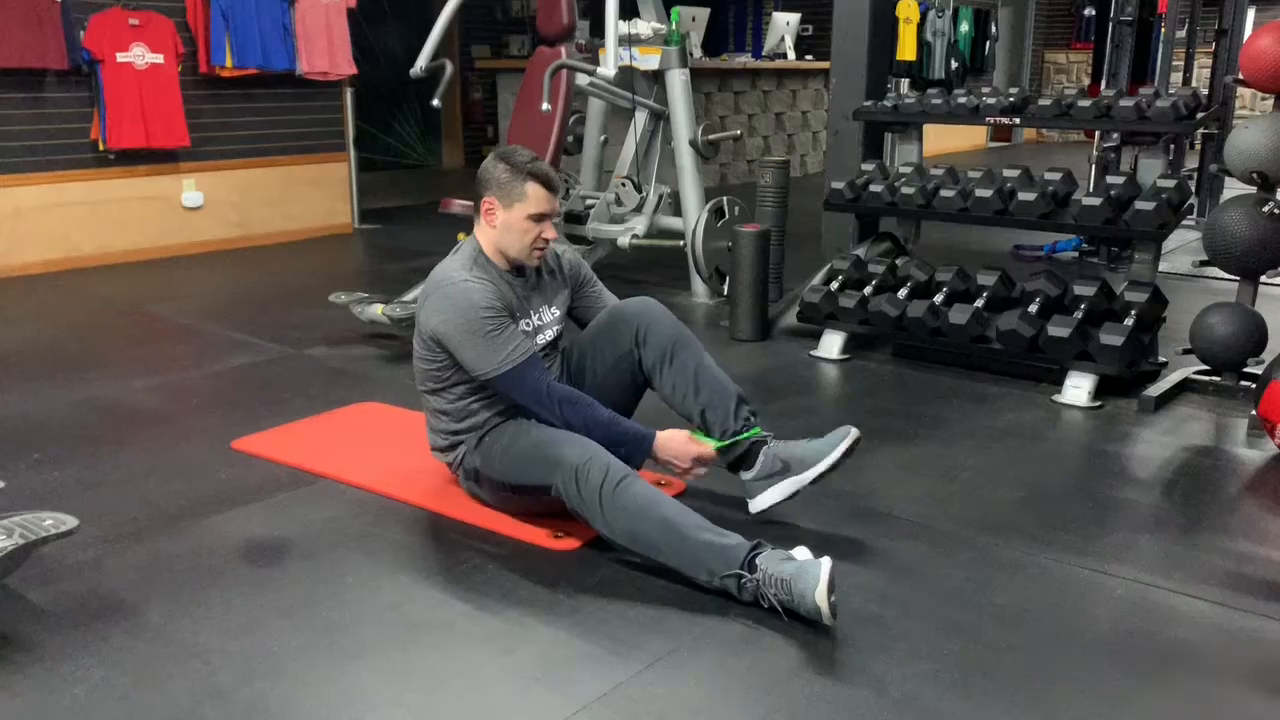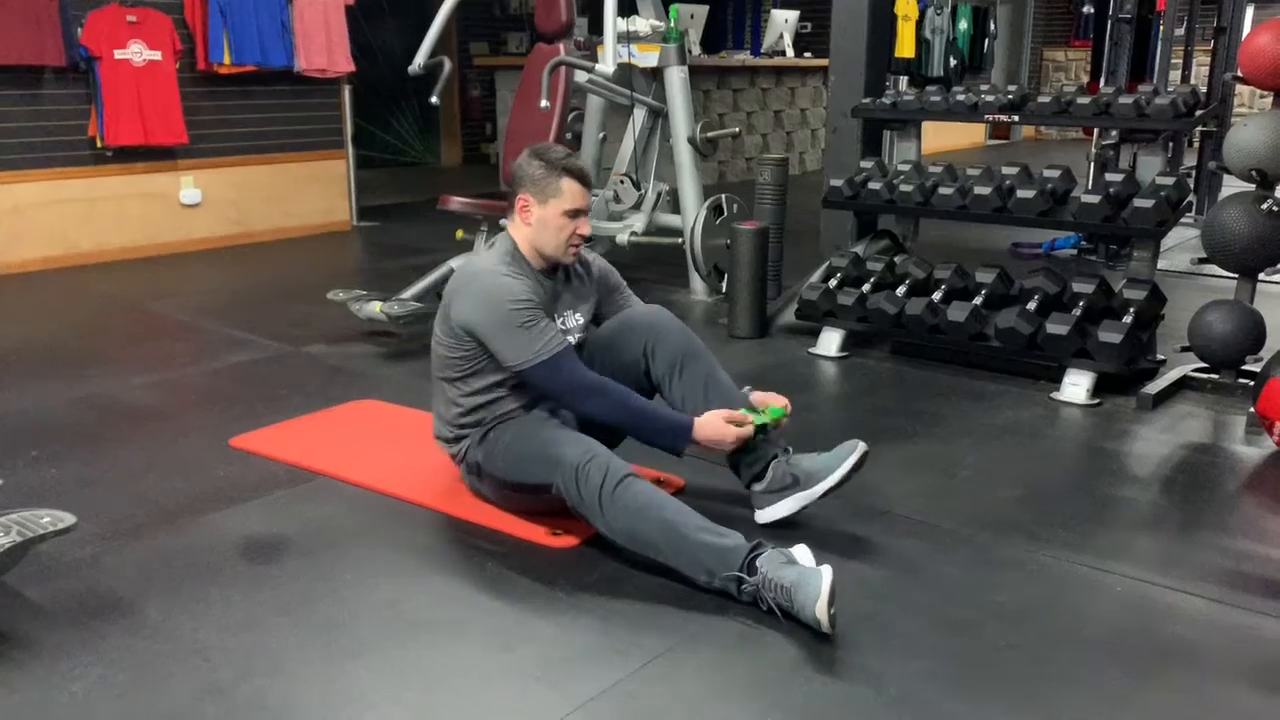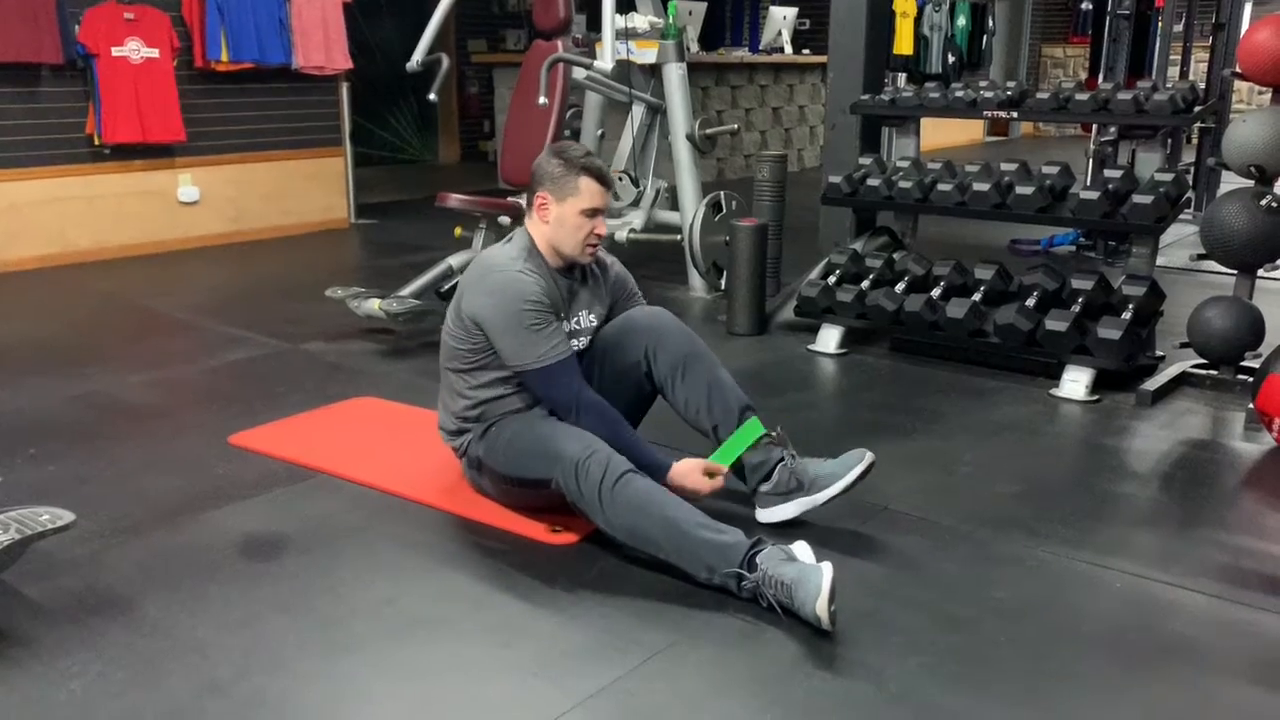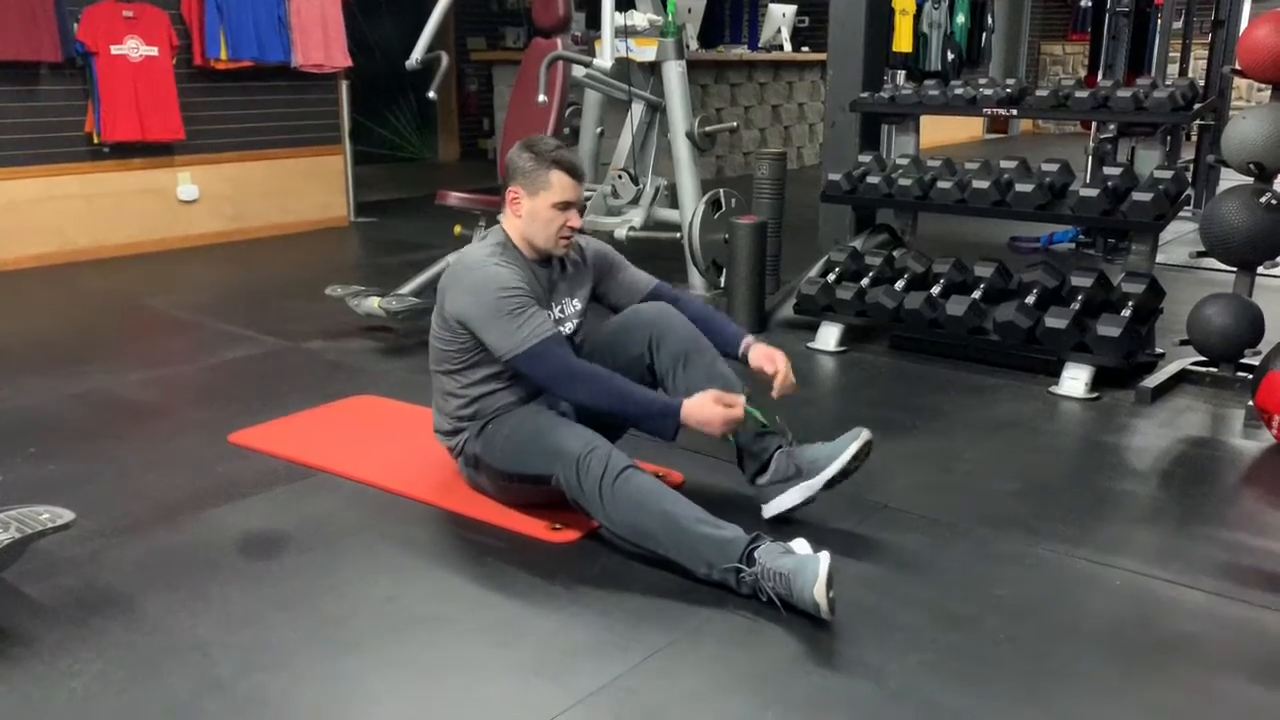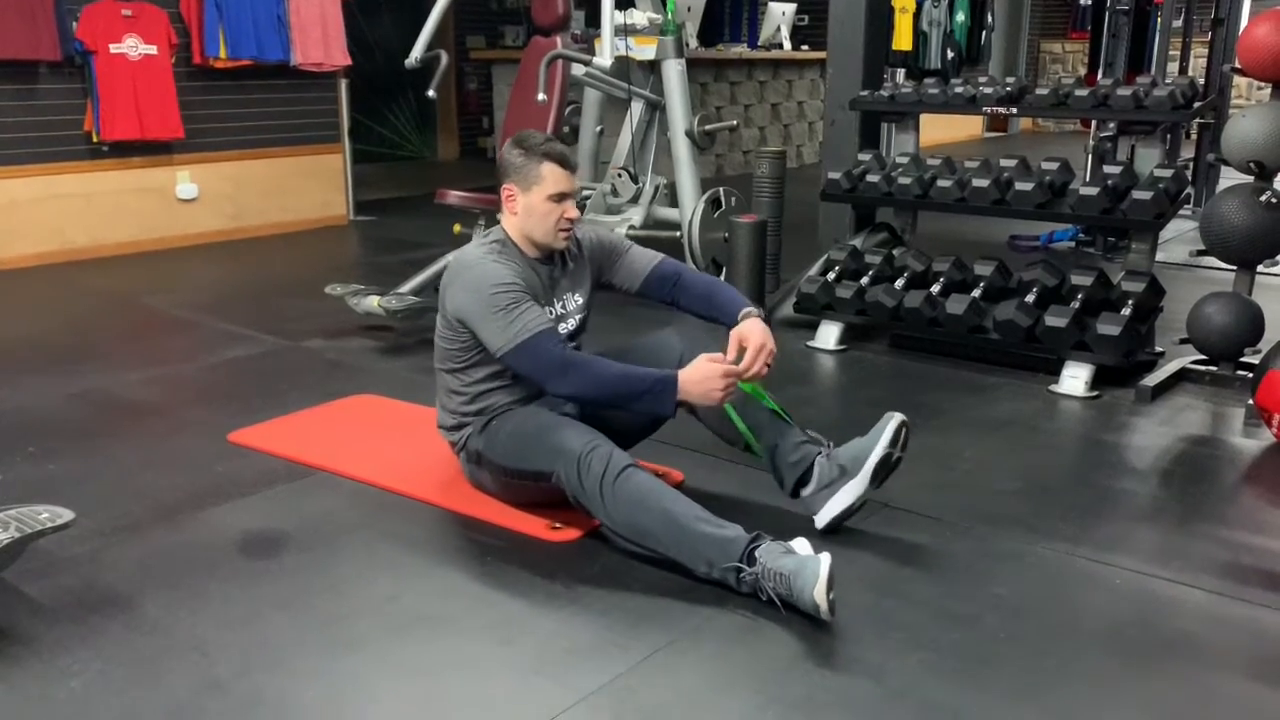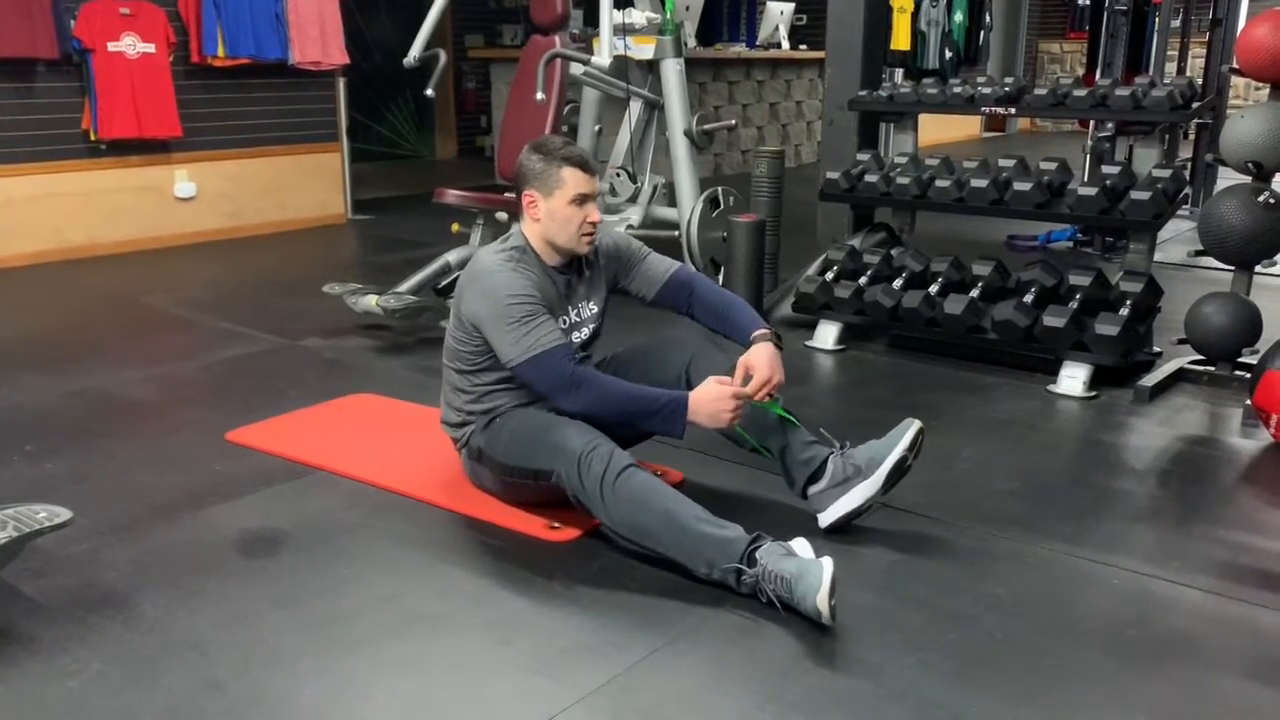
dt=0.3s
person 1, frame 1
left shoulder: (556, 261)
right shoulder: (461, 294)
left elbow: (631, 338)
right elbow: (543, 399)
left wrist: (717, 412)
right wrist: (651, 445)
right hip: (491, 443)
left knee: (643, 315)
right knee: (587, 465)
left ankle: (757, 460)
right ankle: (759, 574)
person 1, frame 2
left shoulder: (583, 267)
right shoulder: (493, 287)
left elbow: (655, 346)
right elbow: (579, 390)
left wrist: (740, 399)
right wrist: (689, 431)
left hip: (563, 406)
right hip: (495, 439)
left knee: (652, 325)
right knee: (586, 466)
left ankle: (768, 472)
right ankle: (760, 573)
person 1, frame 3
left shoulder: (599, 269)
right shoulder: (507, 283)
left elbow: (659, 349)
right elbow: (573, 403)
left wrist: (743, 428)
right wrist: (667, 471)
right hip: (499, 434)
left knee: (655, 327)
right knee: (588, 461)
left ankle: (772, 473)
right ankle: (760, 570)
person 1, frame 4
left shoulder: (578, 252)
right shoulder: (482, 276)
left elbow: (667, 299)
right elbow: (568, 378)
left wrist: (748, 345)
right wrist: (678, 412)
left hip: (563, 399)
right hip: (493, 430)
left knee: (658, 321)
right knee: (588, 458)
left ankle: (776, 467)
right ankle: (758, 564)
person 1, frame 5
left shoulder: (583, 245)
right shoulder: (482, 275)
left elbow: (676, 280)
right elbow: (559, 371)
left wrist: (747, 314)
right wrist: (678, 387)
left hip: (571, 398)
right hip: (498, 429)
left knee: (678, 349)
right knee: (588, 457)
left ankle: (816, 473)
right ankle: (758, 565)
person 1, frame 6
left shoulder: (602, 249)
right shoulder: (499, 280)
left elbow: (692, 289)
right elbow: (569, 387)
left wrist: (761, 338)
right wrist: (686, 408)
left hip: (574, 400)
right hip: (500, 427)
left knee: (695, 355)
right knee: (588, 457)
left ankle: (824, 475)
right ankle: (759, 565)
